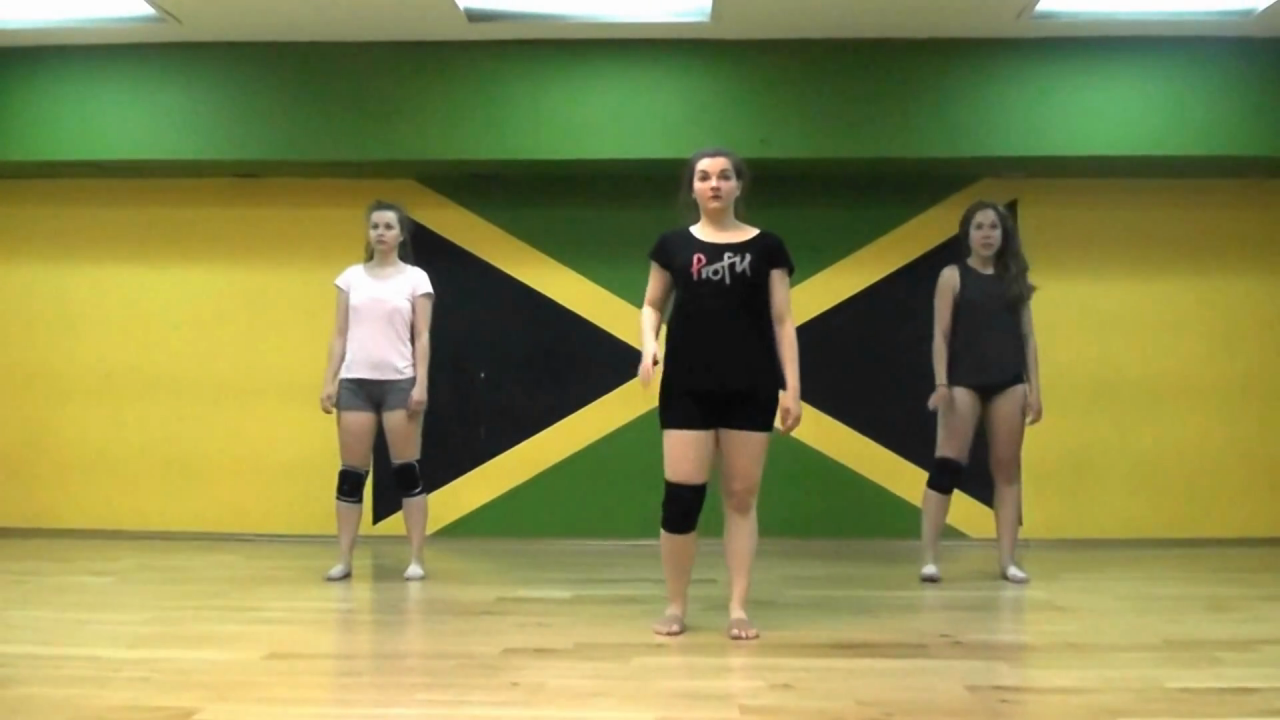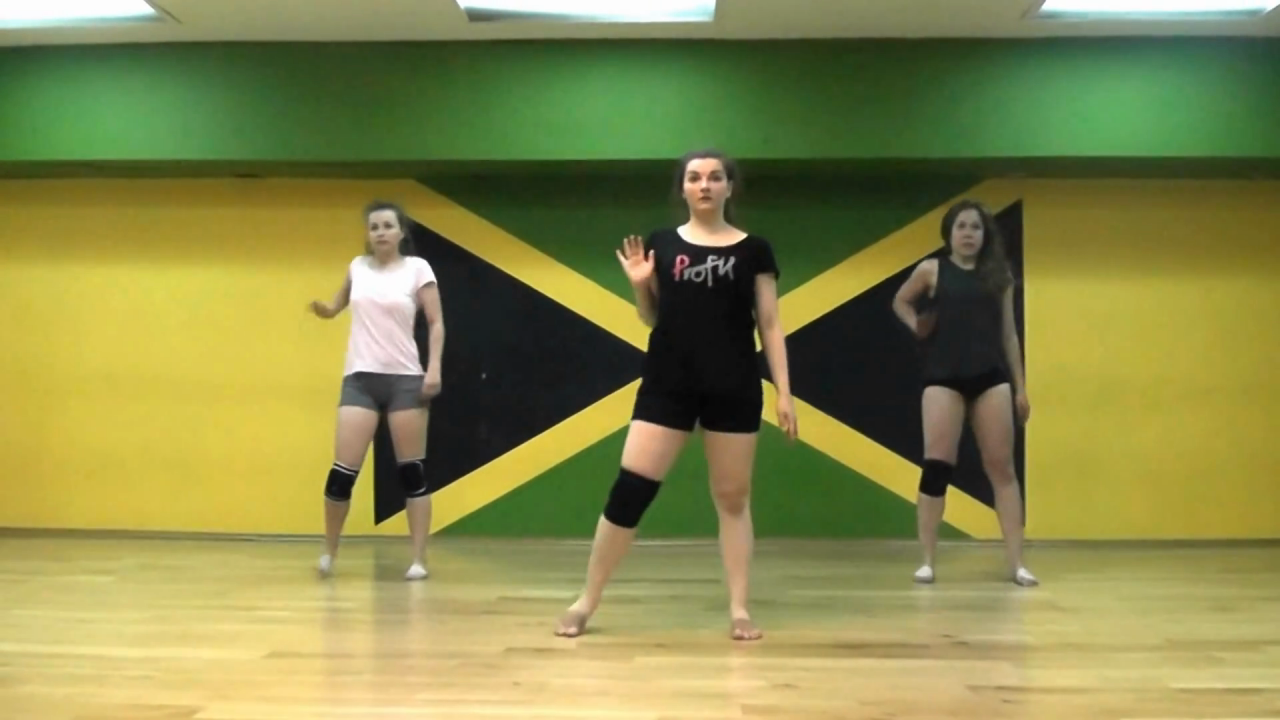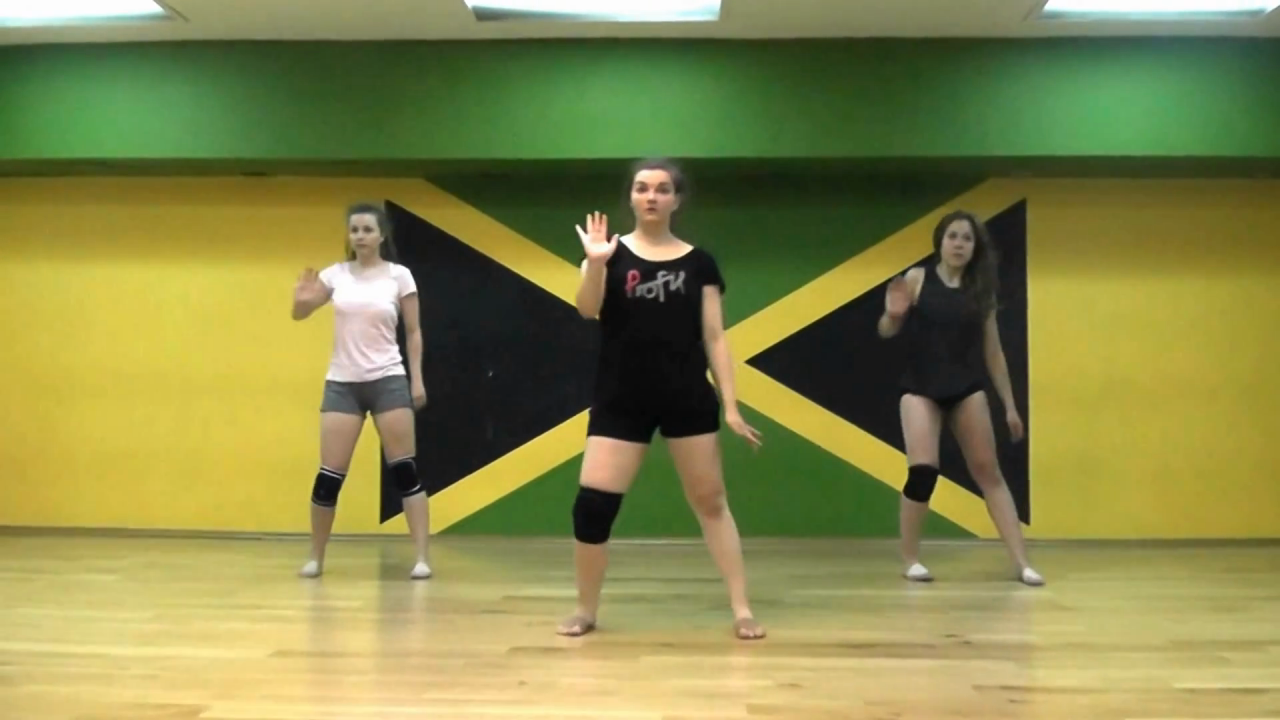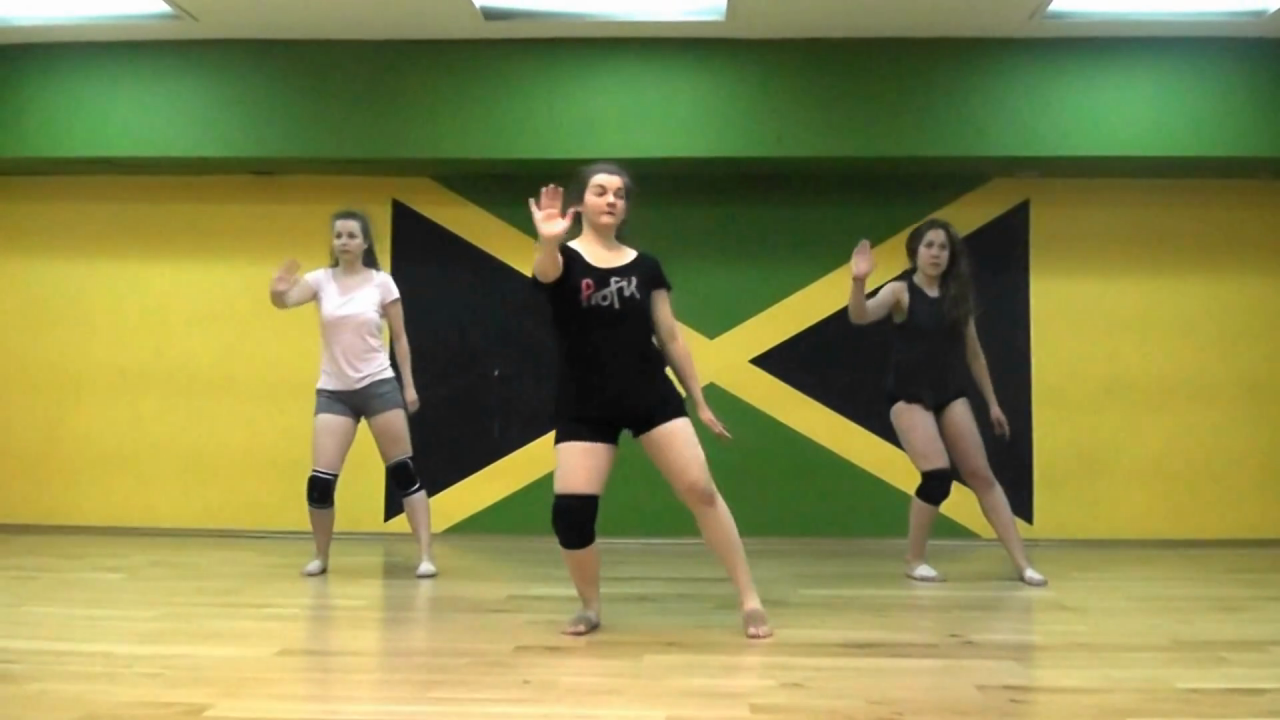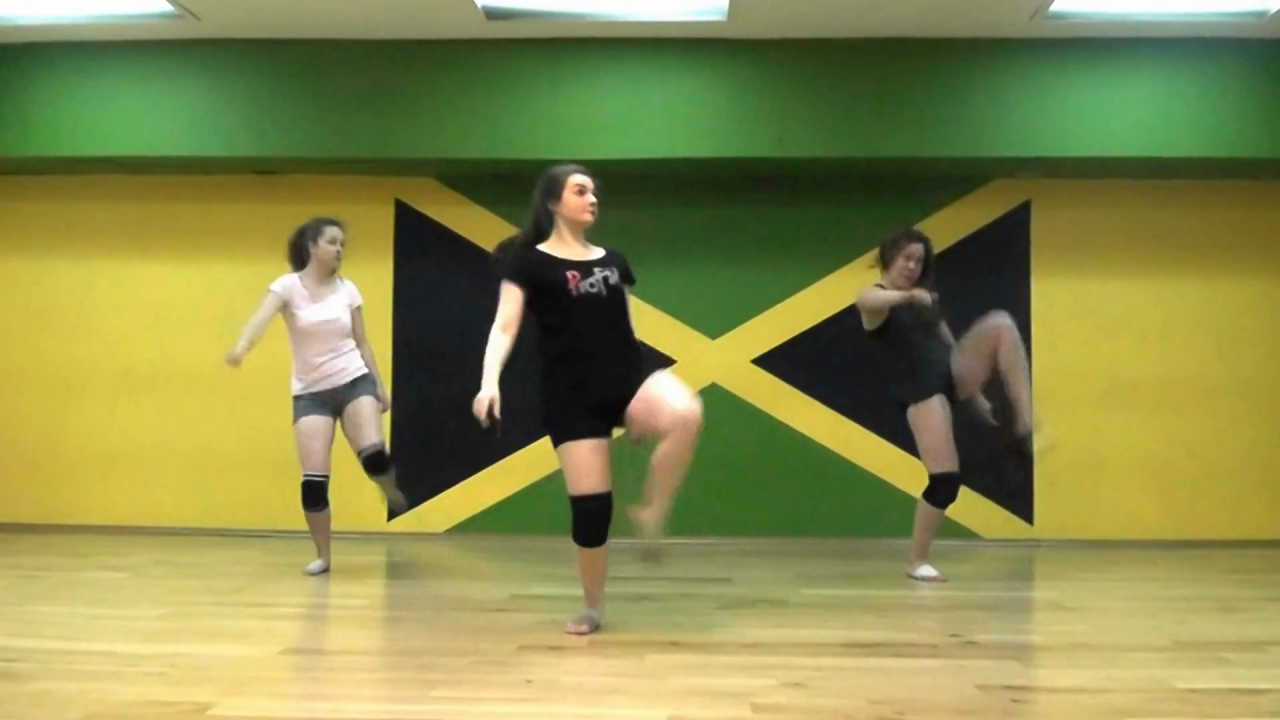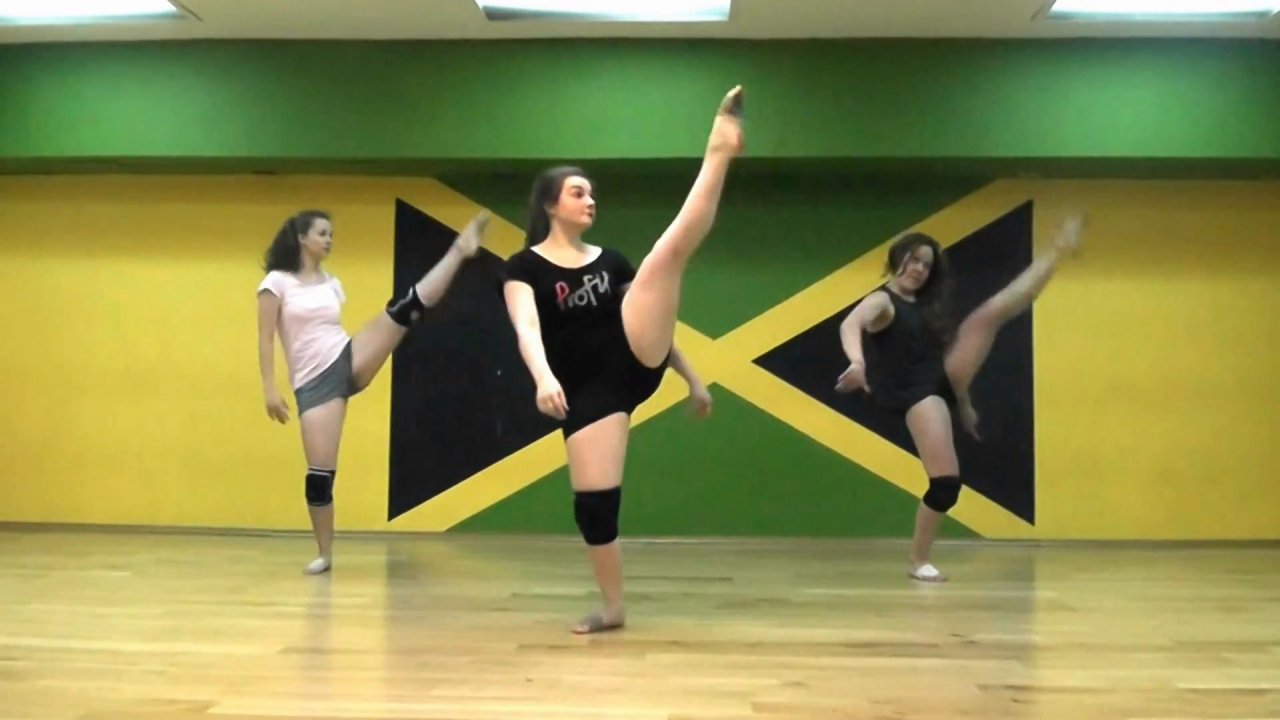
dt=0.4s
person 1, frame 1
left shoulder: (767, 246)
right shoulder: (673, 244)
left elbow: (782, 321)
right elbow: (653, 304)
left wrist: (792, 386)
right wrist: (649, 345)
left hip: (750, 388)
right hip: (687, 387)
left knee: (741, 497)
right knee: (682, 496)
left ankle: (738, 608)
right ankle: (675, 604)
person 1, frame 2
left shoulder: (754, 249)
right shoulder: (660, 243)
left elbow: (769, 325)
right elbow: (653, 317)
left wrist: (783, 392)
right wrist: (639, 285)
left hip: (734, 389)
right hip: (666, 385)
left knee: (733, 497)
right knee: (630, 489)
left ankle: (739, 608)
right ankle: (587, 599)
person 1, frame 3
left shoulder: (699, 261)
right shoulder: (612, 252)
left elbow: (715, 337)
right elbow: (587, 309)
left wrist: (731, 406)
right wrist: (595, 264)
left hip: (687, 398)
right hip: (619, 400)
left knee: (710, 501)
right knee: (592, 503)
left ankle: (741, 608)
right ankle: (585, 608)
person 1, frame 4
left shoulder: (645, 265)
right shoulder: (562, 257)
left elbow: (670, 336)
right elbow: (544, 271)
left wrist: (700, 402)
right wrist: (547, 240)
left hip: (651, 395)
right hip: (583, 406)
left knee: (701, 491)
right knee: (570, 510)
left ankle: (749, 600)
right ankle: (589, 607)
person 1, frame 5
left shoulder: (613, 258)
right shoulder: (530, 262)
right elbow: (505, 325)
left wrist: (675, 400)
right wrist: (490, 382)
left hip: (629, 377)
right hip: (572, 398)
left knee: (685, 416)
right knee: (591, 508)
left ankle: (650, 513)
right ankle: (594, 608)
person 1, frame 6
left shoulder: (610, 259)
right shoulder: (524, 269)
left elbow: (653, 314)
right elbow: (528, 329)
left wrist: (692, 379)
right wrist: (544, 379)
left hip: (635, 358)
right hip: (590, 390)
left knee: (668, 253)
right knee: (594, 501)
right ankle: (611, 607)
person 2, frame 1
left shoulder: (1015, 277)
right shoulder: (953, 276)
left elbow: (1027, 337)
right elbow: (941, 334)
left wrist: (1034, 388)
right wrist: (941, 384)
left hip: (1008, 382)
right hip: (964, 380)
left knee: (1007, 469)
right knee: (948, 465)
left ankle: (1007, 560)
right ankle: (929, 558)
person 2, frame 2
left shoulder: (998, 273)
right shoulder: (931, 269)
left elbow: (1009, 334)
right elbow: (899, 302)
left wrist: (1020, 387)
right wrist: (916, 325)
left hip: (992, 378)
right hip: (944, 378)
left knee: (1002, 468)
right knee: (937, 466)
left ankle: (1016, 562)
right ankle: (927, 560)
person 2, frame 3
left shoulder: (982, 290)
right shoulder: (917, 278)
left elbow: (993, 351)
right elbow: (886, 332)
left wrist: (1010, 406)
right wrist: (892, 314)
left hip: (968, 390)
right hip: (920, 389)
left knee: (989, 472)
right knee: (923, 470)
left ankle: (1022, 562)
right ankle: (910, 558)
person 2, frame 4
left shoulder: (959, 295)
right shoulder: (900, 291)
left elbow: (973, 351)
right elbow: (860, 317)
left wrist: (992, 403)
right wrist: (858, 282)
left hip: (952, 397)
right hip: (910, 398)
left knee: (982, 476)
right knee: (937, 475)
left ankle: (1022, 563)
right ankle: (915, 560)
person 2, frame 5
left shoulder: (926, 302)
right shoulder: (873, 298)
right elbow: (867, 299)
left wrist: (976, 392)
right wrist: (909, 294)
left hip: (952, 374)
right hip: (921, 392)
left knee: (1000, 324)
right knee: (945, 478)
left ankle: (1025, 423)
right ankle: (917, 560)
person 2, frame 6
left shoulder: (928, 303)
right shoulder: (881, 301)
right elbow: (849, 325)
left wrist: (965, 404)
right wrist: (858, 361)
left hip: (944, 377)
right hip: (919, 393)
left knee: (992, 312)
right knee: (946, 482)
right ankle: (918, 560)
person 3, frame 1
left shoulder: (416, 278)
right shoulder: (351, 276)
left elbow: (422, 336)
right elbow: (340, 334)
left wrist: (421, 384)
right wrist: (329, 381)
left hip: (399, 382)
right hip: (356, 382)
left knee: (407, 471)
right knee: (351, 473)
left ankle: (416, 559)
right ankle: (344, 559)
person 3, frame 2
left shoulder: (417, 268)
right shoulder: (359, 266)
left elbow: (436, 322)
right elbow: (343, 302)
left wrist: (434, 367)
right wrist: (326, 309)
left hip: (404, 379)
right hip: (359, 378)
left knee: (411, 471)
right knee: (342, 471)
left ankle: (418, 559)
right ankle: (329, 551)
person 3, frame 3
left shoulder: (399, 276)
right shoulder: (336, 274)
left elbow: (413, 331)
right elbow: (299, 314)
left wrist: (417, 379)
right wrist: (302, 298)
left hip: (388, 380)
right hip: (342, 383)
left knee: (405, 471)
right knee: (329, 476)
left ankle: (421, 557)
right ankle: (316, 556)
person 3, frame 4
left shoulder: (382, 283)
right shoulder: (321, 280)
left elbow: (399, 338)
right elbow: (283, 301)
left wrist: (409, 385)
right wrist: (277, 291)
left hip: (378, 385)
right hip: (333, 391)
left knee: (404, 471)
right knee: (321, 479)
left ankle: (425, 555)
right ankle: (321, 556)
person 3, frame 5
left shoulder: (347, 290)
right shoulder: (288, 286)
right elbow: (262, 317)
left wrist: (379, 386)
right wrist: (241, 347)
left hip: (352, 381)
right hip: (310, 394)
left knee: (374, 457)
right knee: (313, 482)
left ankle: (391, 491)
right ankle: (323, 555)
person 3, frame 6
left shoulder: (332, 284)
right shoulder: (277, 282)
right elbow: (265, 340)
right wrist: (270, 389)
left hip: (348, 360)
right hip: (313, 380)
left knee: (404, 308)
right knee: (320, 473)
right ankle: (324, 554)
